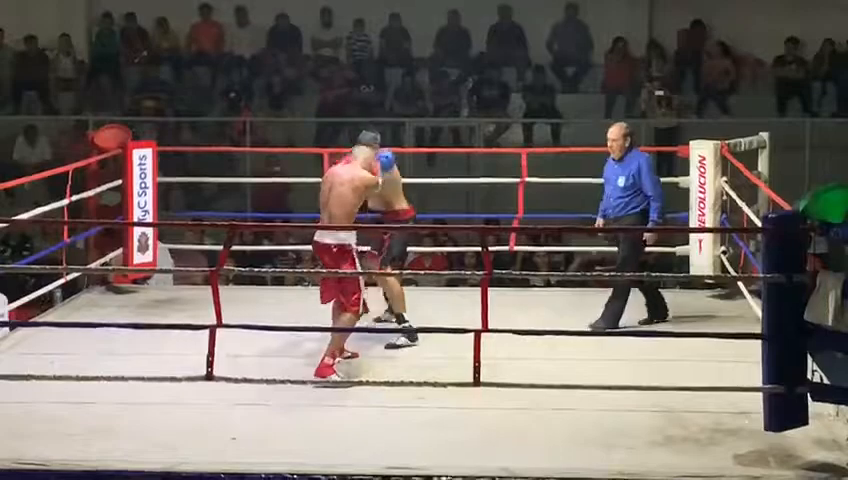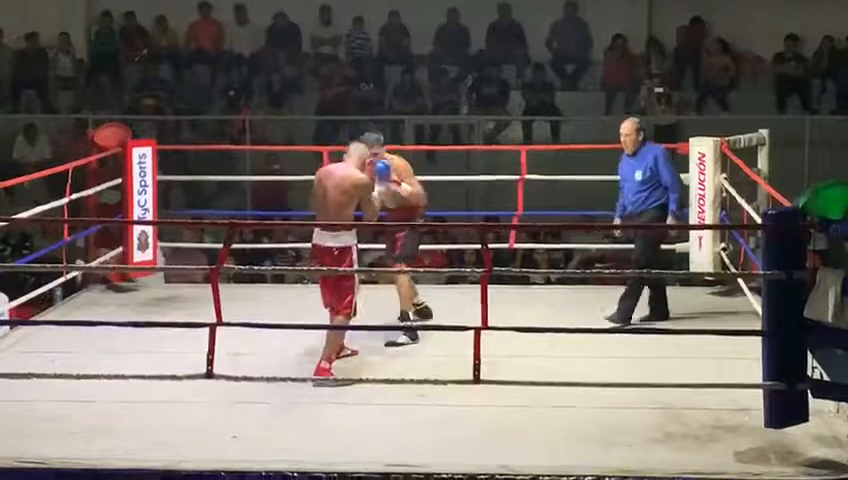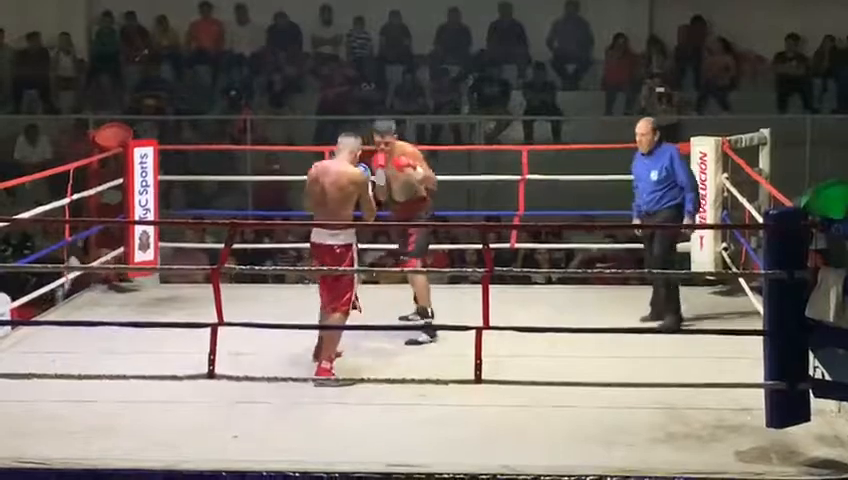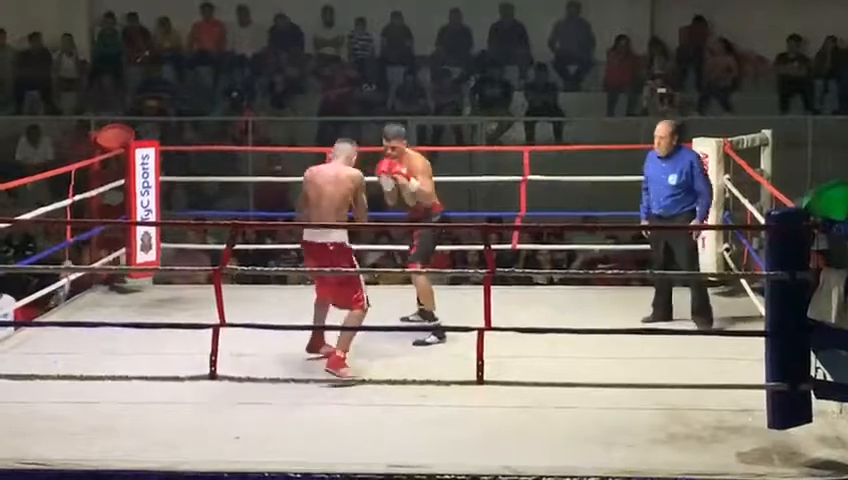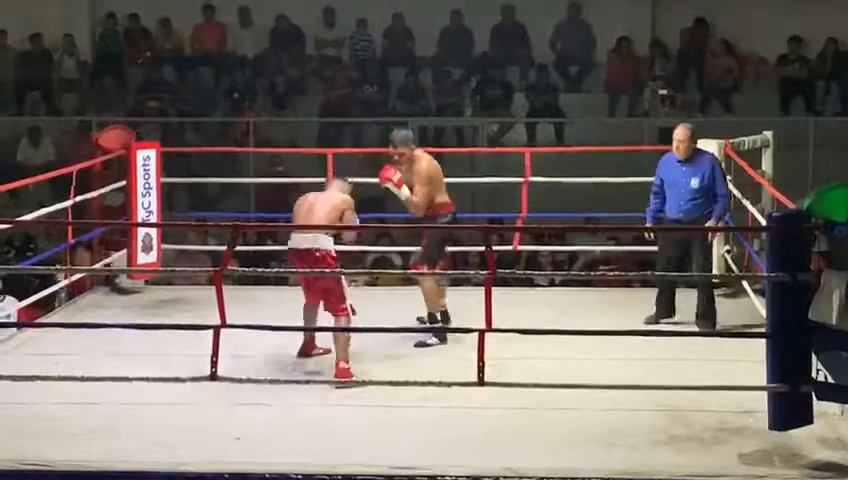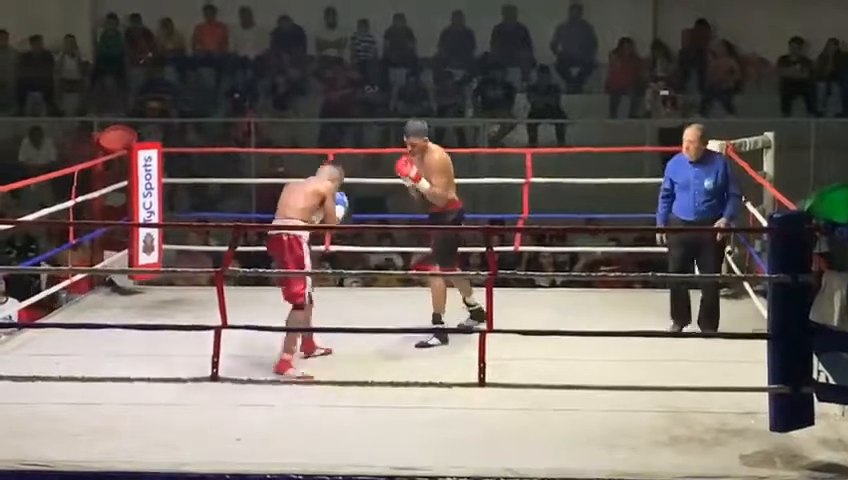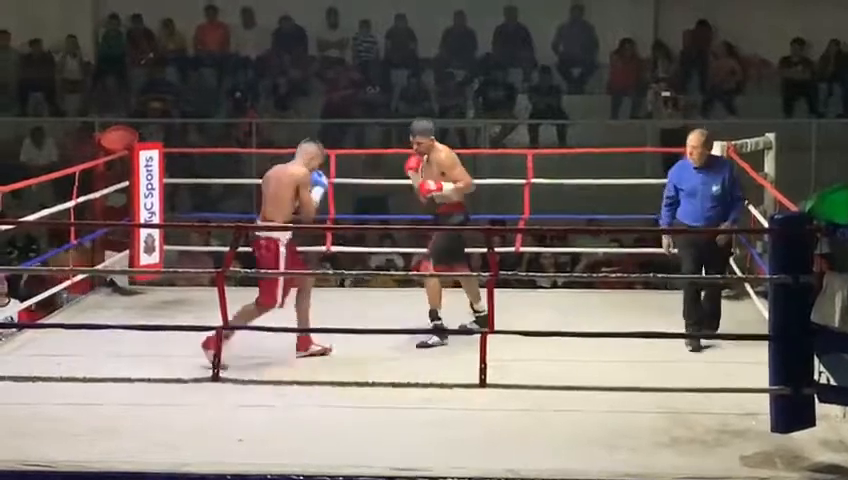
dt=0.2s
person 1, frame 1
left shoulder: (331, 171)
right shoulder: (368, 179)
right elbow: (377, 195)
right wrist: (382, 171)
left hip: (321, 240)
right hip: (341, 244)
left knee: (340, 298)
right knee: (353, 308)
left ankle: (338, 348)
right ankle: (326, 366)
person 1, frame 2
left shoulder: (322, 172)
right shoulder: (360, 179)
right elbow: (371, 217)
right wrist: (376, 188)
left hip: (320, 241)
right hip: (342, 244)
left knee: (336, 300)
right knee: (345, 309)
left ankle: (337, 347)
right ankle: (323, 368)
person 1, frame 3
left shoulder: (315, 170)
right shoulder: (357, 176)
right elbow: (370, 216)
right wrist: (367, 187)
left hip: (318, 240)
right hip: (341, 243)
left knee: (329, 299)
right knee: (340, 308)
left ankle: (323, 348)
right ankle: (324, 368)
person 1, frame 4
left shoulder: (310, 174)
right shoulder: (354, 176)
left elbow: (300, 213)
right elbow: (362, 216)
left hip: (310, 240)
right hip: (334, 242)
left knee: (325, 292)
right knee: (357, 305)
left ankle: (317, 343)
right ankle: (338, 358)
person 1, frame 5
left shoulder: (304, 199)
right shoulder: (345, 200)
right elbow: (349, 237)
right wrist: (353, 222)
left hip: (296, 246)
right hip: (319, 248)
left knee: (313, 295)
right knee: (341, 311)
left ankle: (308, 346)
right ankle: (342, 369)
person 1, frame 6
left shoulder: (292, 186)
right shoulder: (327, 186)
right elbow: (332, 224)
right wrist: (340, 207)
left hip: (276, 235)
right hip: (292, 236)
left knee: (296, 290)
right knee: (301, 300)
left ankle: (308, 345)
right ankle: (285, 363)
person 1, frame 7
left shoulder: (274, 172)
right shoulder: (302, 174)
right elbow: (308, 215)
right wrist: (318, 190)
left hip: (269, 235)
right hip: (275, 238)
left knee: (306, 282)
right knee: (266, 303)
left ankle: (305, 344)
right ankle: (214, 342)
person 2, frame 1
left shoulder: (386, 168)
right elbow: (374, 203)
left hip: (400, 220)
right hip: (390, 217)
left knee: (386, 270)
right knee: (376, 259)
left ankle: (407, 332)
right ankle: (393, 310)
person 2, frame 2
left shoulder: (398, 165)
right shoulder: (371, 170)
left elbow: (421, 198)
left wrist: (398, 185)
right wrist: (371, 188)
left hip: (410, 218)
right hip: (394, 218)
left knee: (399, 268)
right knee: (397, 267)
left ankle: (409, 330)
right ankle: (421, 309)
person 2, frame 3
left shoulder: (409, 152)
right shoulder: (379, 159)
left elbow: (432, 184)
right elbow: (382, 197)
left wrist: (413, 170)
right wrist: (379, 175)
left hip: (419, 211)
right hip: (400, 211)
left knee: (414, 264)
right knee: (407, 262)
left ankle: (428, 328)
right ankle: (422, 309)
person 2, frame 4
left shoulder: (417, 162)
right shoulder: (390, 162)
left elbow: (428, 198)
right elbow: (391, 201)
left wrist: (408, 179)
right wrist: (386, 180)
left hip: (430, 216)
right hip: (417, 215)
left knee: (416, 268)
right knee: (415, 265)
left ankle: (436, 329)
right ankle: (424, 310)
person 2, frame 5
left shoulder: (423, 166)
right shoulder: (406, 163)
left elbow: (418, 209)
right elbow: (408, 199)
left wrist: (400, 185)
right wrist: (393, 184)
left hip: (440, 217)
right hip: (435, 216)
left knee: (423, 269)
right knee: (431, 265)
left ankle: (439, 331)
right ankle: (440, 313)
person 2, frame 6
left shoulder: (436, 158)
right shoulder: (418, 157)
left elbow: (440, 198)
right elbow: (419, 195)
left wrist: (418, 180)
right wrist: (409, 180)
left hip: (447, 215)
right hip: (442, 215)
left knee: (435, 268)
right knee: (448, 266)
left ankle: (439, 330)
right ankle: (476, 312)
person 2, frame 7
left shoulder: (444, 156)
right shoulder: (426, 159)
left elbow: (468, 185)
right elbow: (426, 200)
left wrist: (440, 188)
right wrist: (416, 179)
left hip: (453, 216)
right hip: (445, 216)
left knee: (428, 266)
right knee: (460, 268)
left ankle: (438, 329)
right ankle: (481, 317)
person 3, frame 1
left shoulder: (641, 161)
right shoulder: (611, 162)
left elbow: (655, 195)
left wrist: (652, 224)
right wrist: (601, 215)
left hip: (634, 222)
right hip: (617, 222)
left knee: (624, 269)
right knee: (631, 269)
left ankle: (609, 319)
right ankle: (658, 310)
person 3, frame 2
left shoulder: (656, 154)
right shoulder: (624, 159)
left elbow: (674, 185)
left wrist: (672, 215)
right wrist: (619, 215)
left hip: (653, 216)
right hip: (635, 217)
left knee: (640, 263)
right knee: (649, 264)
left ankle: (624, 313)
right ankle: (659, 310)
person 3, frame 3
left shoulder: (671, 154)
right shoulder: (638, 157)
left elbow: (689, 185)
left wrist: (689, 214)
right wrist: (636, 215)
left hip: (668, 215)
right hip: (648, 217)
left knee: (661, 261)
right knee: (652, 264)
left ankle: (672, 315)
right ankle: (659, 310)
person 3, frame 4
left shoulder: (689, 158)
right shoulder: (651, 158)
left elbow: (704, 192)
left wrist: (699, 218)
right wrist: (644, 216)
left hip: (682, 221)
right hip: (658, 221)
left knee: (690, 268)
right knee: (660, 267)
left ankle: (702, 316)
right ankle: (661, 311)
person 3, frame 5
left shoulder: (709, 162)
right shoulder: (665, 162)
left elbow: (723, 195)
right elbow: (657, 193)
left wrist: (715, 219)
right wrist: (650, 218)
left hip: (699, 226)
right hip: (671, 224)
left knee: (703, 273)
right knee: (666, 269)
left ankle: (706, 320)
right ankle: (663, 310)
person 3, frame 6
left shoulder: (720, 163)
right shoulder: (674, 164)
left elbow: (734, 195)
right elbow: (665, 197)
left wrist: (726, 218)
right wrist: (661, 224)
left hip: (711, 228)
right hip: (680, 226)
left knee: (710, 277)
right knee: (676, 273)
left ankle: (708, 324)
right ankle: (680, 318)
person 3, frame 7
left shoulder: (725, 168)
right shoulder: (678, 170)
left elbow: (738, 200)
right elbow: (668, 204)
left wrist: (729, 223)
right wrist: (666, 231)
left hip: (717, 234)
right hip: (687, 232)
left knee: (714, 282)
right knee: (690, 279)
left ankle: (709, 325)
right ankle: (693, 332)
